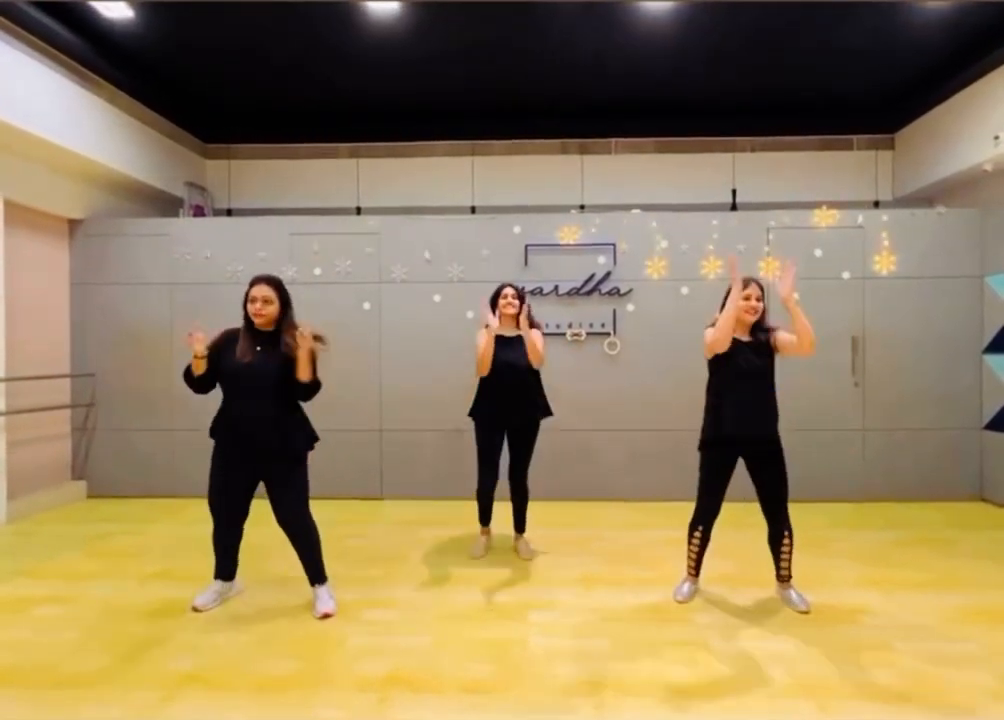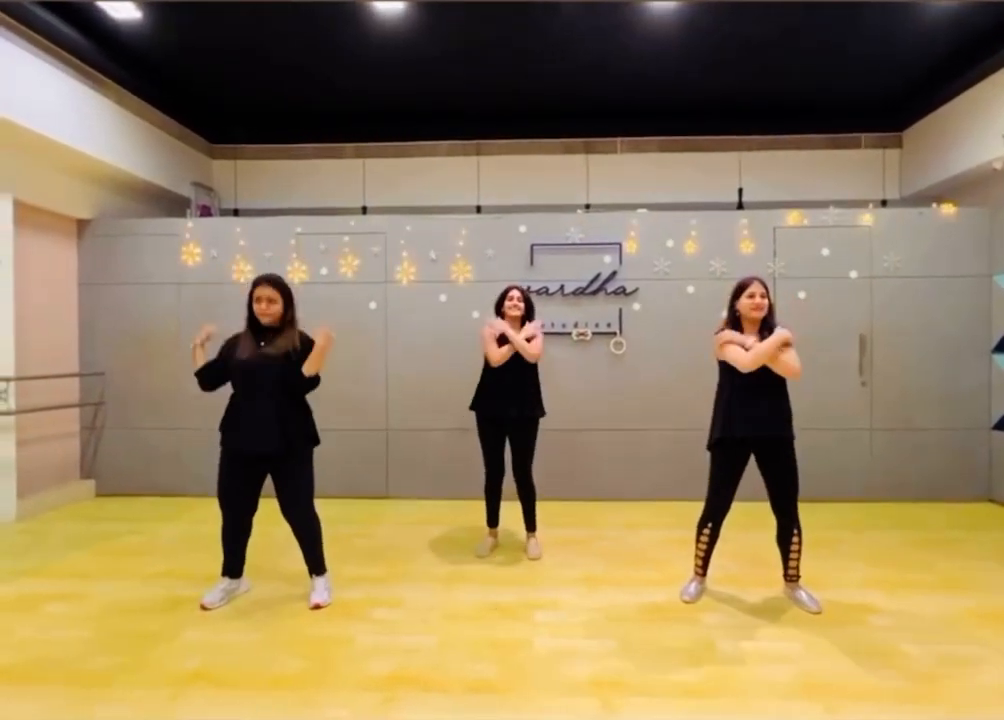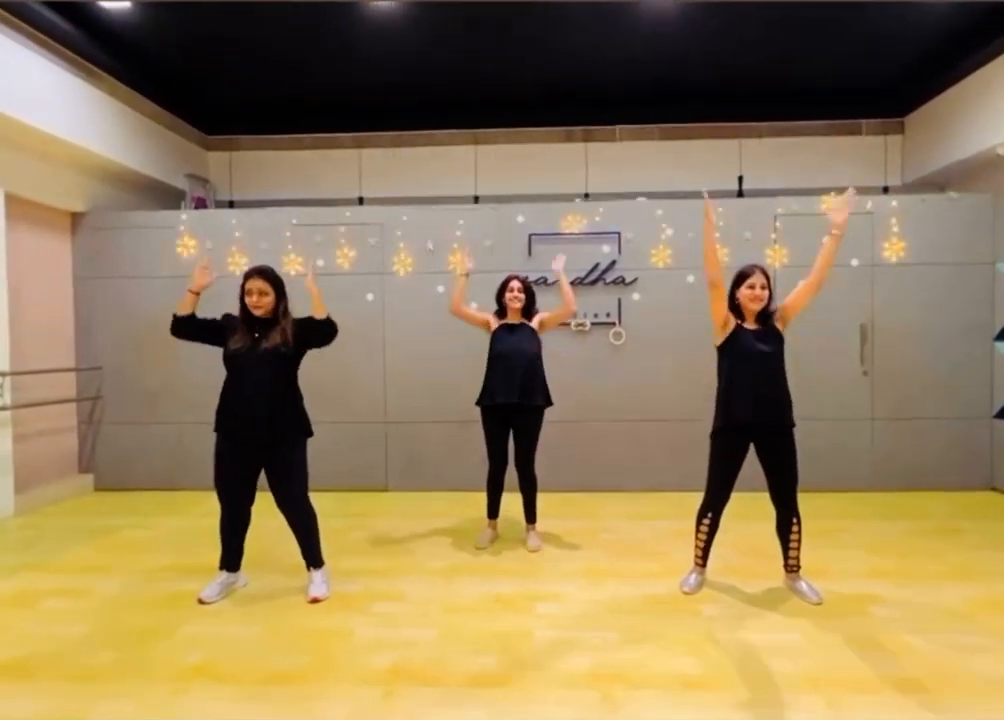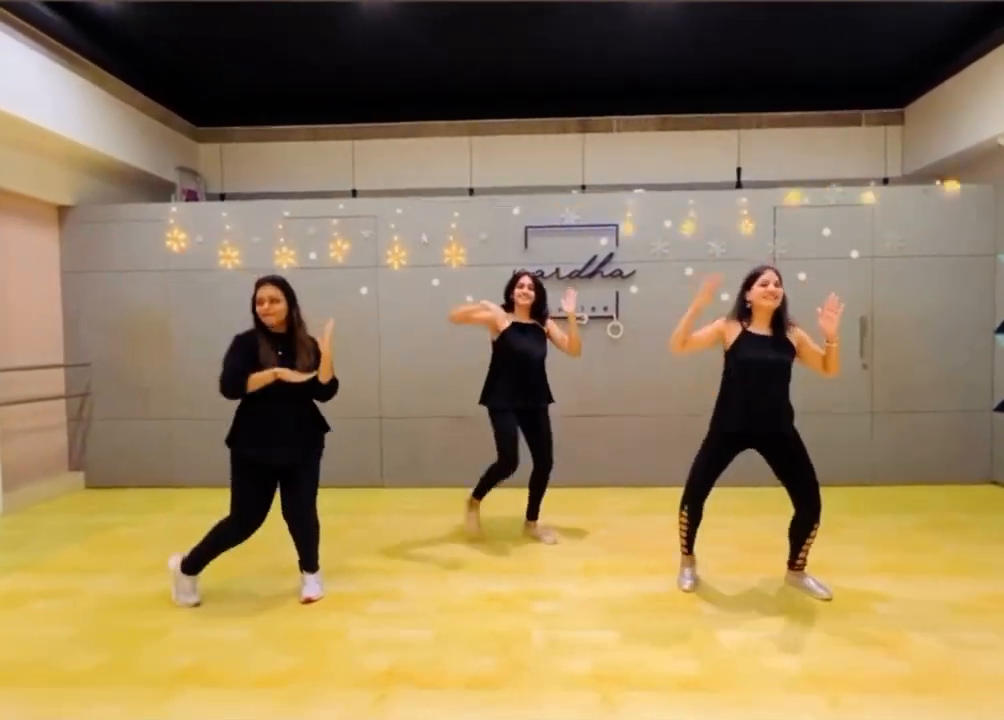
dt=0.7s
person 1, frame 1
left shoulder: (771, 339)
right shoulder: (715, 336)
left elbow: (807, 345)
right elbow: (721, 340)
left wrist: (788, 296)
right wrist: (734, 288)
left hip: (763, 437)
right hip: (721, 436)
left knee: (778, 513)
right knee: (706, 510)
left ankle: (784, 584)
right ankle: (691, 577)
person 1, frame 2
left shoulder: (779, 339)
right shoulder: (725, 338)
left elbow: (793, 370)
right elbow: (746, 363)
left wrist: (752, 343)
right wrist: (777, 338)
left hip: (775, 434)
right hip: (732, 434)
left knee: (788, 511)
right knee: (716, 508)
left ankle: (792, 583)
right ankle: (698, 577)
person 1, frame 3
left shoulder: (778, 321)
right shoulder: (726, 324)
left elbow: (813, 280)
right elbow: (713, 282)
left wrist: (835, 231)
right wrist: (710, 230)
left hip: (776, 426)
right hip: (731, 426)
left knee: (786, 503)
right knee: (715, 499)
left ankle: (793, 574)
right ankle: (698, 568)
person 1, frame 4
left shoulder: (791, 334)
right shoulder: (729, 329)
left elbow: (829, 370)
right elbow: (677, 346)
left wrist: (831, 336)
right wrist: (698, 305)
left hip: (777, 430)
right hip: (729, 428)
left knee: (810, 502)
right knee: (694, 493)
left ankle: (796, 570)
right ankle: (688, 562)
person 2, frame 1
left shoulder: (294, 346)
right shoulder: (227, 340)
left elbow: (305, 393)
right elbow: (200, 384)
left wrist: (304, 357)
right wrist: (198, 357)
left hip: (283, 447)
right hip: (234, 446)
left knee: (295, 517)
right knee: (226, 516)
left ankle: (321, 587)
right ankle: (224, 581)
person 2, frame 2
left shoulder: (299, 343)
right shoulder: (237, 344)
left elbow: (303, 384)
right elbow: (209, 381)
left wrist: (320, 353)
right wrist: (198, 348)
left hip: (289, 442)
right hip: (241, 441)
left knee: (299, 511)
right knee: (234, 511)
left ankle: (319, 578)
right ankle: (232, 579)
person 2, frame 3
left shoulder: (294, 330)
right shoulder: (231, 328)
left elbow: (326, 332)
right elbow: (183, 328)
left wrist: (313, 292)
right wrist: (194, 290)
left hip: (284, 434)
right hip: (235, 434)
left knee: (294, 502)
right knee: (233, 503)
left ankle: (317, 571)
right ankle: (230, 572)
person 2, frame 4
left shoulder: (307, 346)
right shoulder: (246, 344)
left elbow: (324, 392)
right elbow: (229, 388)
left wrist: (327, 354)
right wrist: (276, 374)
left hip: (302, 443)
right hip: (254, 446)
left knee: (301, 512)
right knee: (245, 519)
left ankle: (310, 573)
right ankle: (187, 567)
person 3, frame 1
left shoulder: (533, 334)
right shoulder: (485, 335)
left elbow: (538, 362)
right elbow: (482, 370)
left wrist: (523, 325)
right wrist: (492, 330)
left hip: (526, 415)
right hip: (489, 414)
left knee: (519, 476)
right knee: (487, 475)
left ankle: (520, 536)
right ankle: (484, 532)
person 3, frame 2
left shoulder: (534, 333)
right shoulder: (490, 330)
left elbow: (532, 355)
right elbow: (495, 358)
left wrist: (508, 330)
right wrist: (520, 334)
left hip: (525, 413)
right hip: (491, 412)
left knee: (523, 473)
right knee: (494, 473)
left ankle: (531, 535)
right ankle: (492, 533)
person 3, frame 3
left shoulder: (536, 322)
right shoulder: (492, 322)
left elbow: (569, 313)
right elbow: (456, 309)
left wrist: (561, 277)
right wrist: (464, 275)
left hip: (529, 404)
right hip: (494, 404)
left knee: (525, 464)
right knee: (497, 464)
left ankle: (531, 527)
right ankle: (491, 525)
person 3, frame 4
left shoulder: (544, 324)
right shoulder: (497, 318)
left elbow: (574, 350)
right elbow: (455, 317)
left wrist: (570, 315)
right wrist: (481, 306)
left hip: (535, 403)
right hip: (502, 401)
left knee: (545, 461)
right knee: (509, 461)
left ankle: (532, 523)
right ankle: (474, 502)
